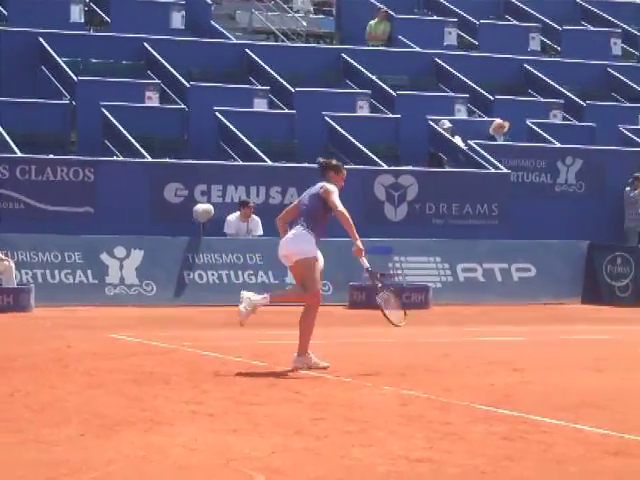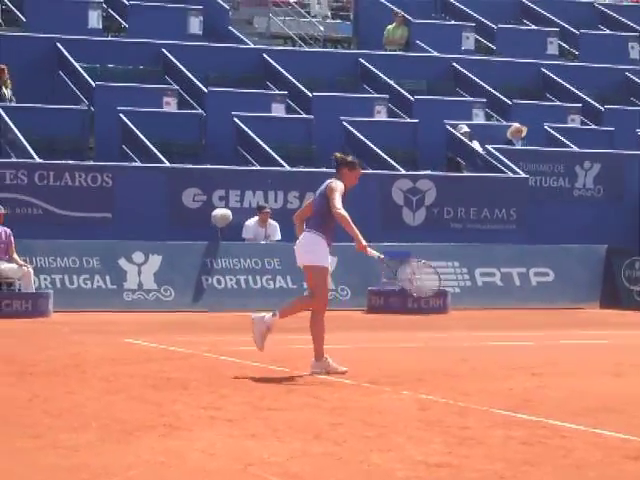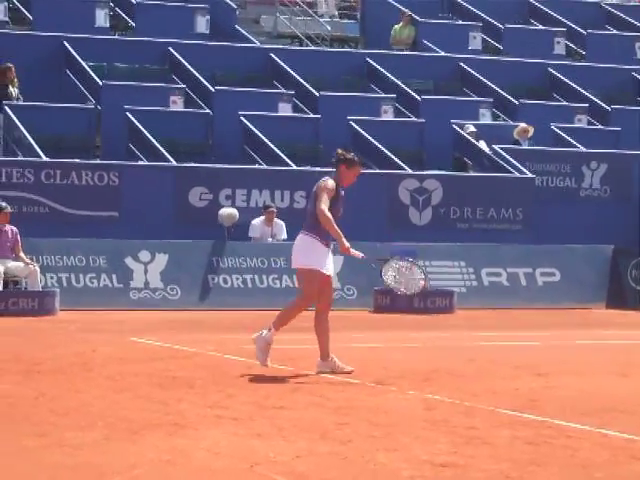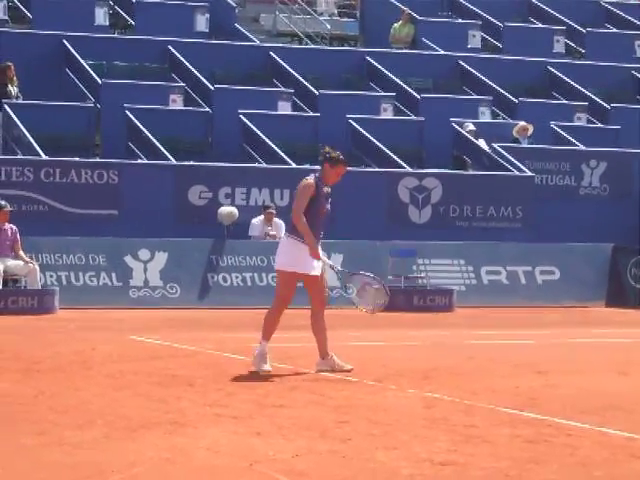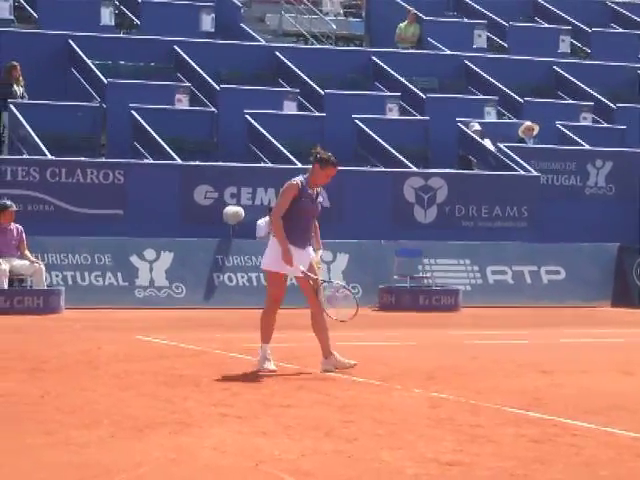
dt=0.2s
person 1, frame 1
left shoulder: (308, 194)
right shoulder: (328, 188)
left elbow: (281, 219)
right elbow: (340, 211)
right wrist: (356, 240)
left hip: (290, 244)
right hip: (303, 240)
left knee: (313, 301)
right knee: (311, 296)
left ankle: (302, 356)
right ankle: (256, 300)
person 1, frame 2
left shoulder: (325, 190)
right shoulder: (335, 184)
left elbow: (298, 217)
right elbow: (338, 211)
left wrist: (302, 242)
right wrist: (358, 237)
left hip: (314, 246)
right hip: (315, 244)
left knee: (320, 304)
right knee: (317, 300)
left ankle: (320, 360)
right ankle: (266, 320)
person 1, frame 3
left shoulder: (335, 189)
right shoulder: (328, 183)
right elbow: (322, 211)
right wrist: (341, 240)
left hip: (321, 249)
right hip: (311, 246)
left knee: (324, 306)
right knee: (305, 300)
left ankle: (326, 360)
right ankle: (266, 337)
person 1, frame 4
left shoulder: (326, 190)
right shoulder: (309, 184)
right elbow: (297, 213)
right wrist: (312, 243)
left hip: (311, 252)
right hip: (295, 246)
left knee: (319, 305)
right knee: (282, 302)
left ankle: (325, 358)
right ankle: (261, 352)
person 1, frame 5
left shoulder: (318, 193)
right shoulder: (294, 185)
right elbow: (275, 216)
left wrist: (318, 249)
right wrist: (285, 248)
left hip: (304, 252)
right hip: (282, 249)
left knee: (317, 305)
right knee: (273, 303)
left ankle: (328, 357)
right ankle: (264, 355)
